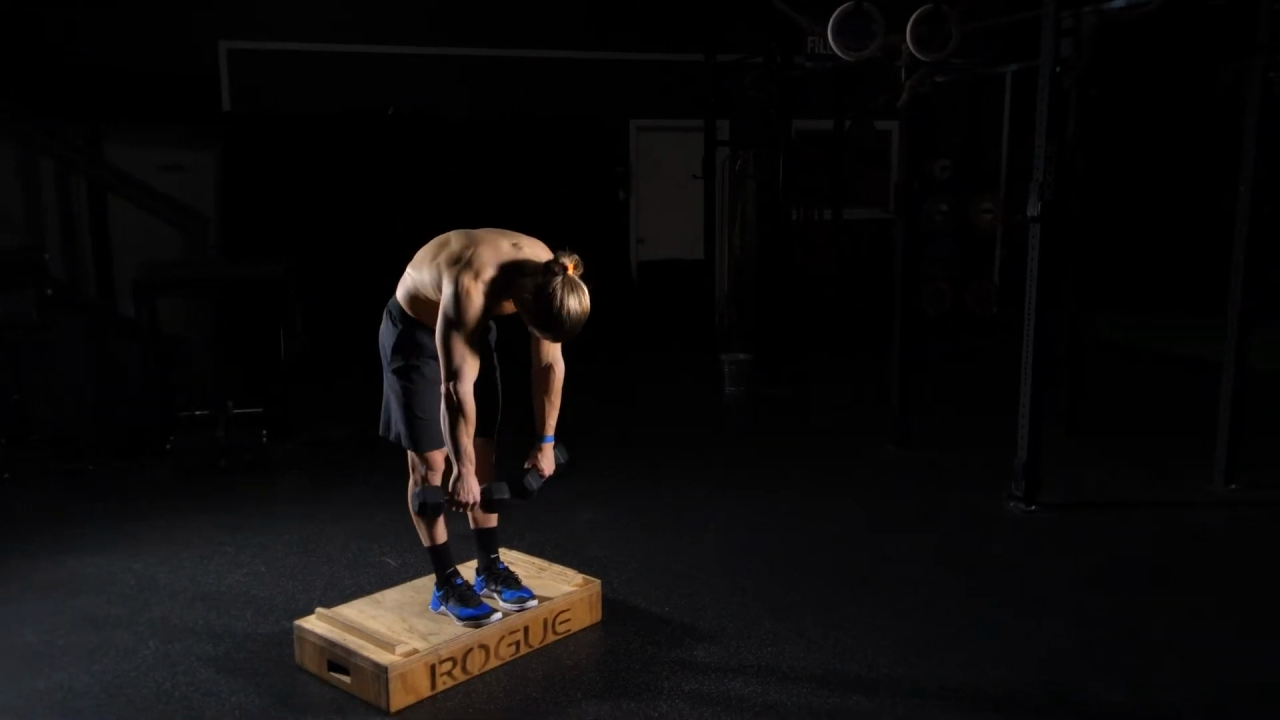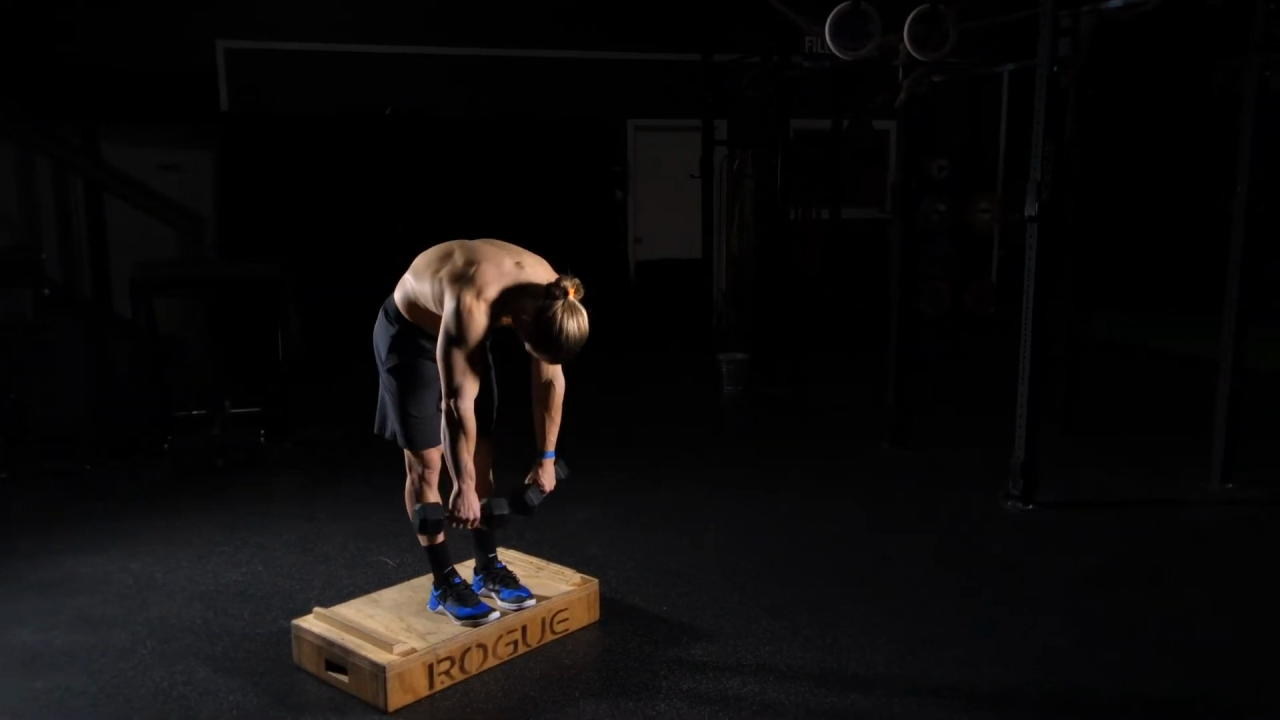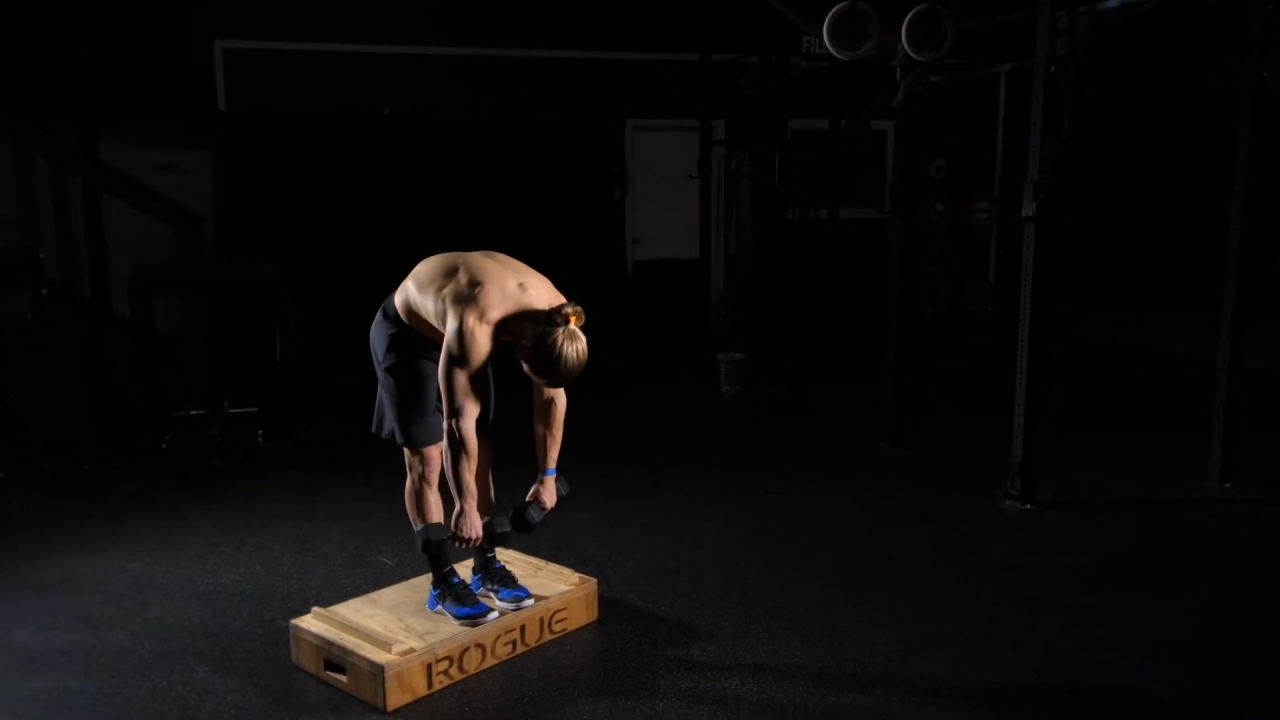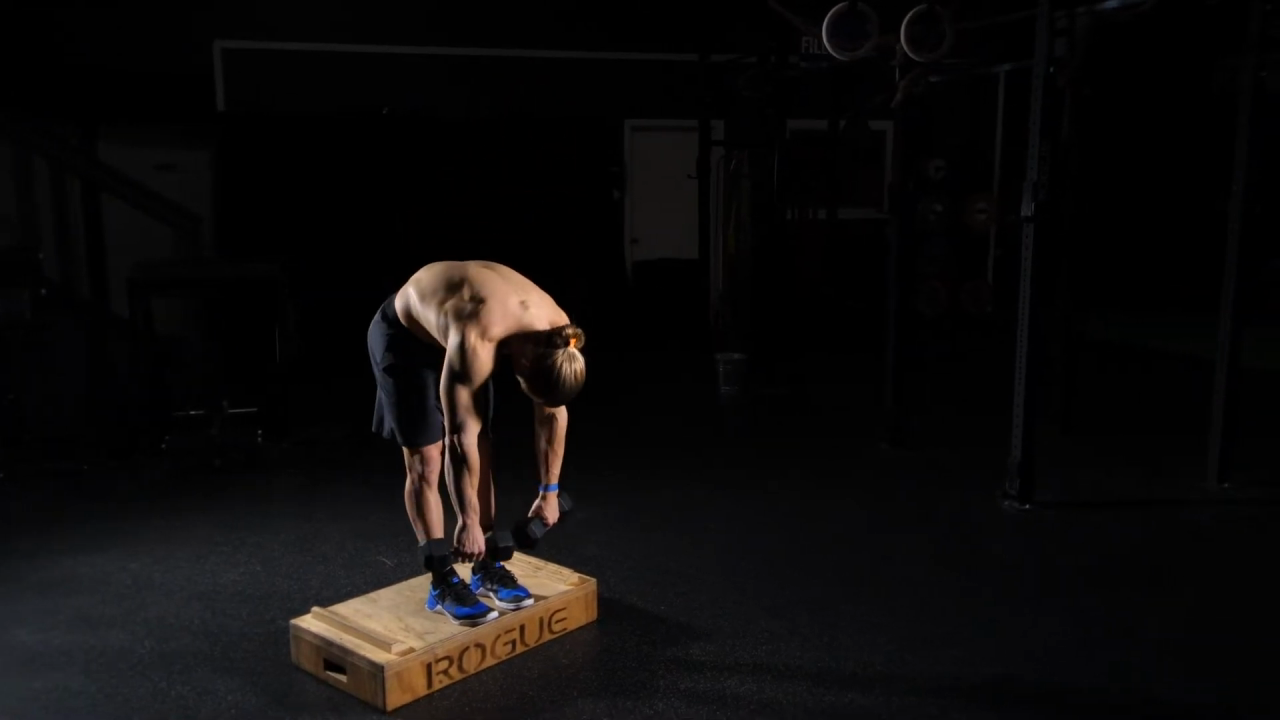
dt=0.2s
person 1, frame 1
left shoulder: (550, 279)
right shoulder: (472, 286)
left elbow: (550, 364)
right elbow: (457, 387)
left wrist: (545, 442)
right wrist: (462, 472)
left hip: (471, 330)
right hip: (414, 331)
left knee: (484, 455)
right knee: (430, 461)
left ankle: (490, 568)
right ankle: (447, 584)
person 1, frame 2
left shoulder: (551, 298)
right shoulder: (473, 304)
left elbow: (550, 379)
right elbow: (457, 403)
left wrist: (546, 458)
right wrist: (464, 488)
left hip: (461, 334)
right hip: (408, 333)
left knee: (480, 454)
right knee: (427, 461)
left ankle: (488, 568)
right ankle: (445, 584)
person 1, frame 3
left shoulder: (554, 316)
right shoulder: (476, 325)
left elbow: (552, 396)
right elbow: (458, 421)
left wrist: (547, 475)
right wrist: (466, 508)
left hip: (455, 335)
right hip: (406, 335)
left knee: (480, 452)
right knee: (427, 460)
left ankle: (486, 567)
right ankle: (443, 584)
person 1, frame 4
left shoulder: (556, 332)
right shoulder: (476, 341)
left elbow: (553, 412)
right elbow: (460, 436)
left wrist: (549, 491)
right wrist: (469, 522)
left hip: (451, 336)
right hip: (403, 336)
left knee: (482, 451)
right knee: (427, 460)
left ankle: (487, 568)
right ankle: (443, 584)
